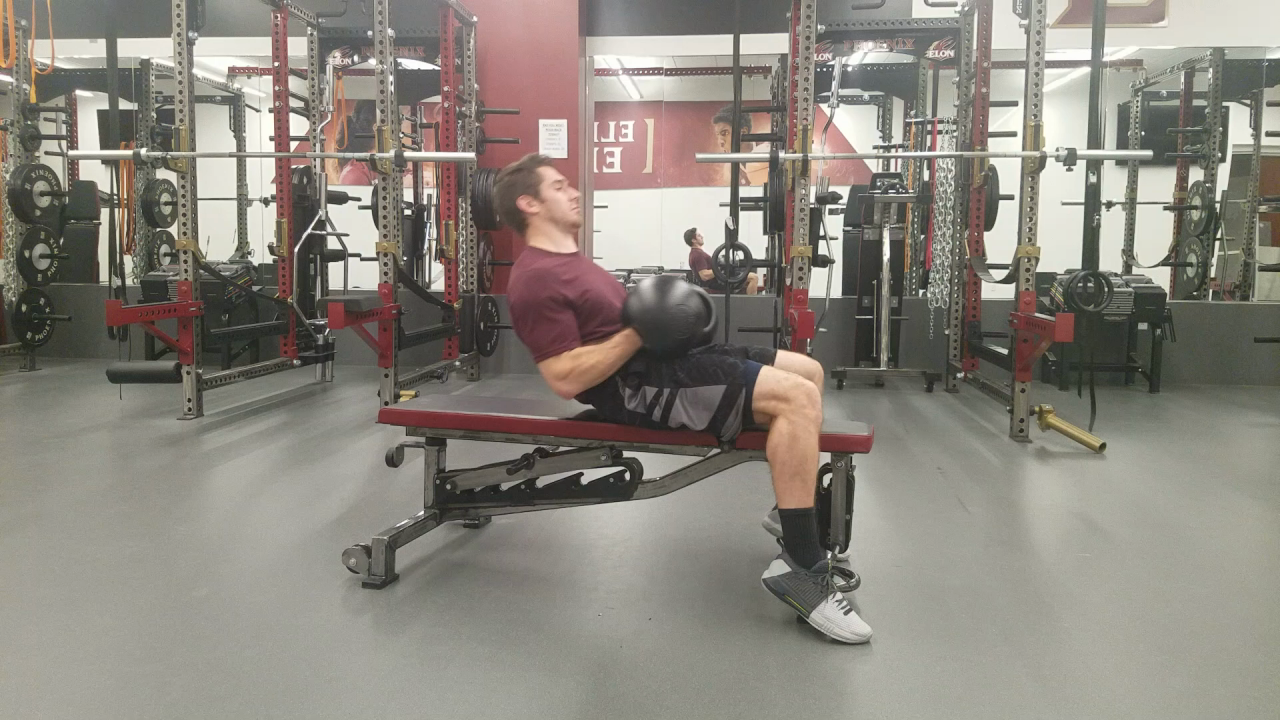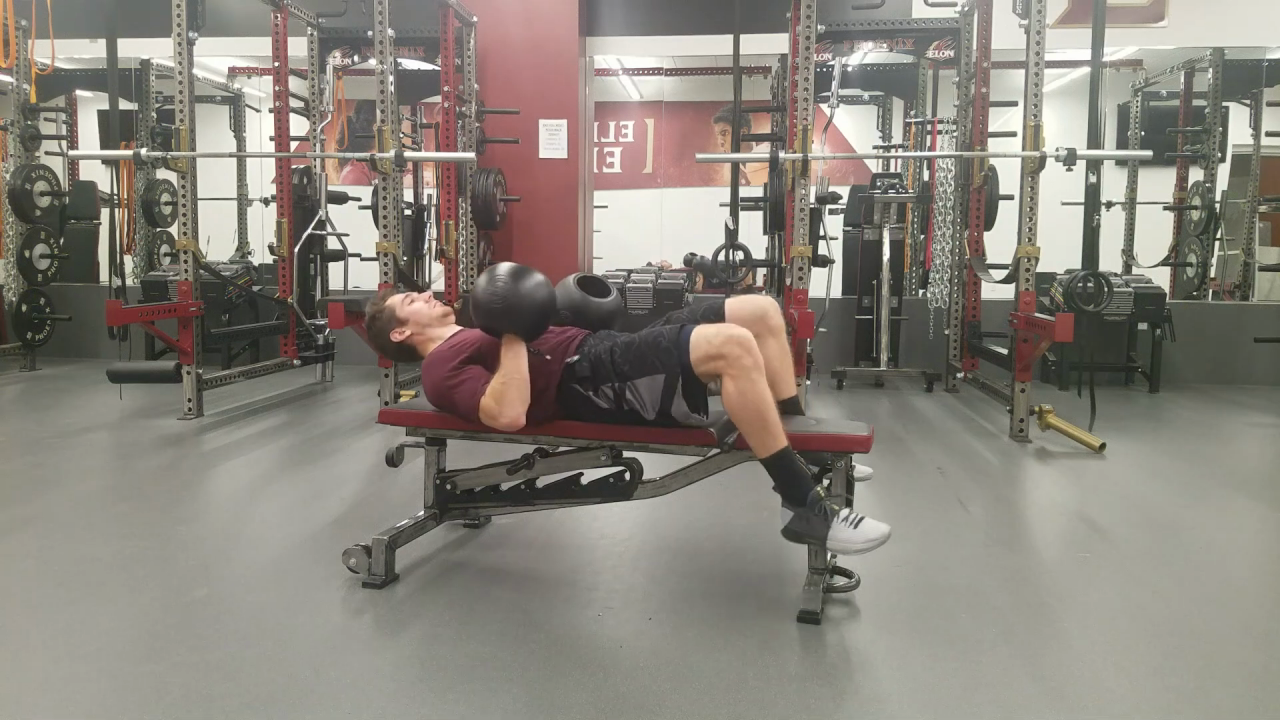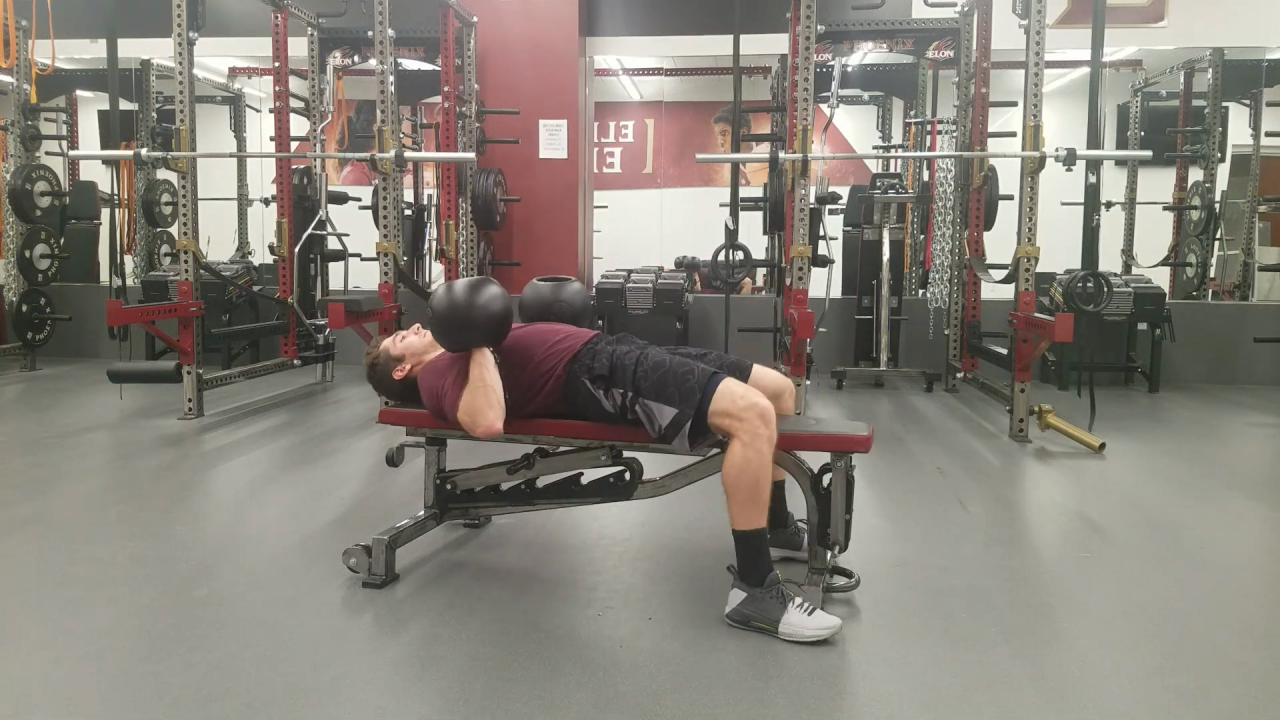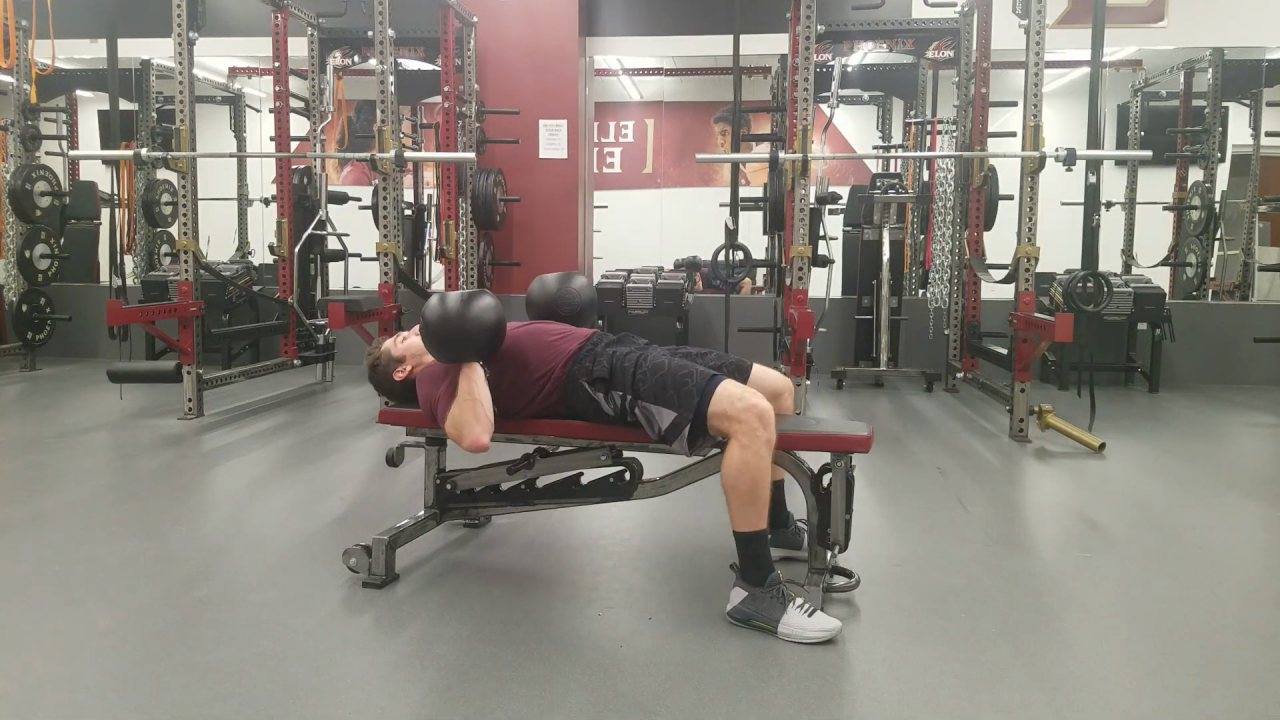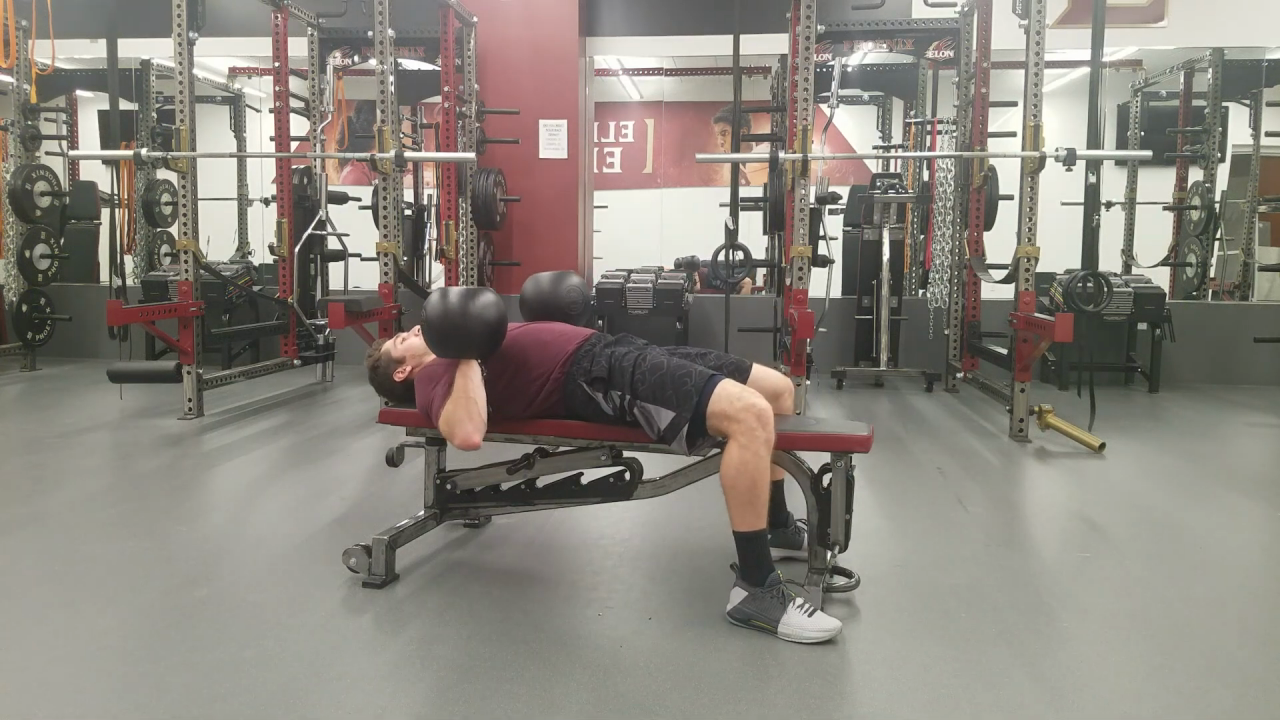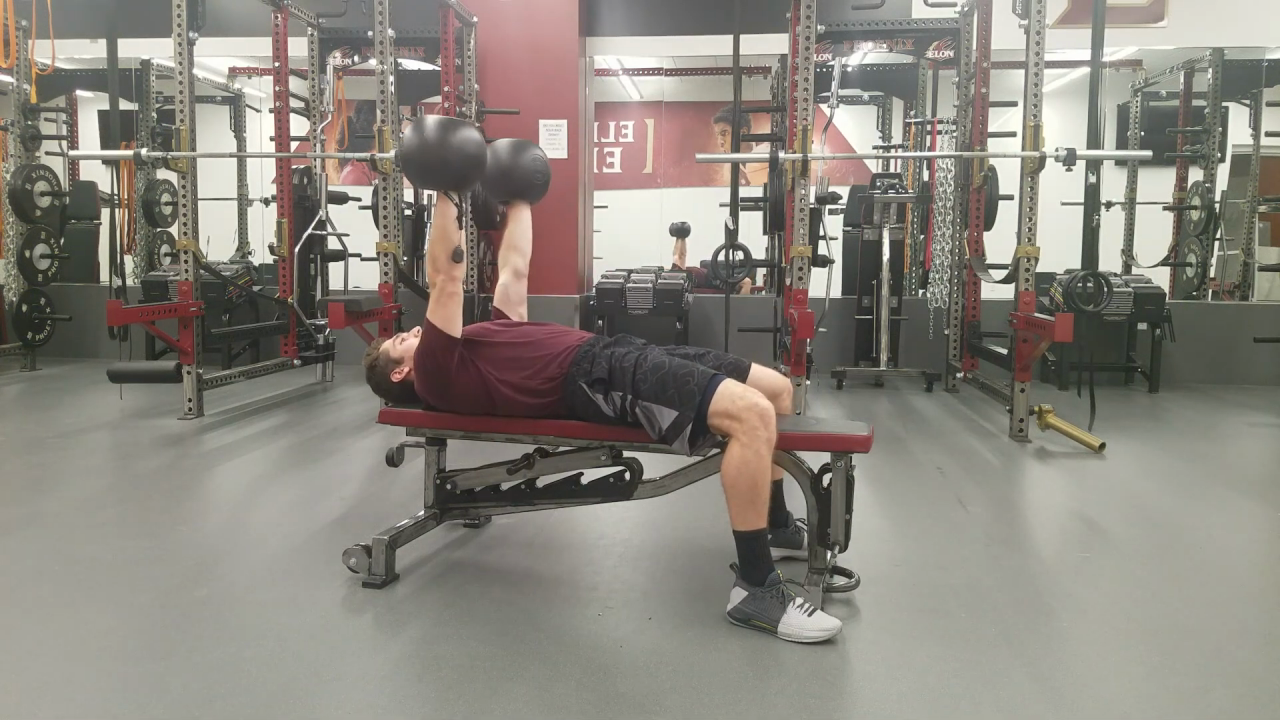
dt=0.7s
person 1, frame 1
left shoulder: (565, 258)
right shoulder: (534, 281)
right elbow: (567, 380)
right wrist: (638, 332)
left hip: (661, 354)
right hip: (639, 384)
left knee: (809, 374)
right knee: (797, 397)
left ankle: (793, 509)
right ankle: (802, 566)
person 1, frame 2
left shoulder: (465, 344)
right shoulder: (441, 370)
right elbow: (509, 415)
right wrist: (511, 334)
left hip: (609, 348)
right hip: (595, 381)
left knee: (761, 311)
right knee: (735, 345)
left ankle: (802, 455)
right ankle: (804, 506)
person 1, frame 3
left shoulder: (460, 352)
right shoulder: (438, 375)
right elbow: (487, 422)
right wrist: (476, 342)
right hip: (600, 376)
left knee: (778, 391)
right knee: (753, 414)
left ankle: (778, 526)
right ankle: (755, 589)
person 1, frame 4
left shoulder: (458, 355)
right shoulder: (435, 377)
right elbow: (476, 436)
right wrist: (467, 354)
right hip: (599, 377)
left knee: (777, 389)
right knee: (751, 416)
left ankle: (779, 527)
right ankle: (756, 589)
person 1, frame 5
left shoulder: (462, 363)
right shoulder: (433, 378)
right elbow: (467, 435)
left wrist: (565, 315)
right wrist: (465, 353)
right hip: (597, 378)
left knee: (777, 390)
right knee: (750, 415)
left ankle: (778, 527)
right ankle: (757, 590)
person 1, frame 6
left shoulder: (473, 350)
right shoulder: (437, 375)
left elbow: (514, 272)
right elbow: (446, 277)
left wrist: (517, 202)
right wrist: (442, 194)
right hip: (596, 378)
left knee: (775, 390)
right knee: (752, 416)
left ankle: (777, 526)
right ankle: (756, 588)
